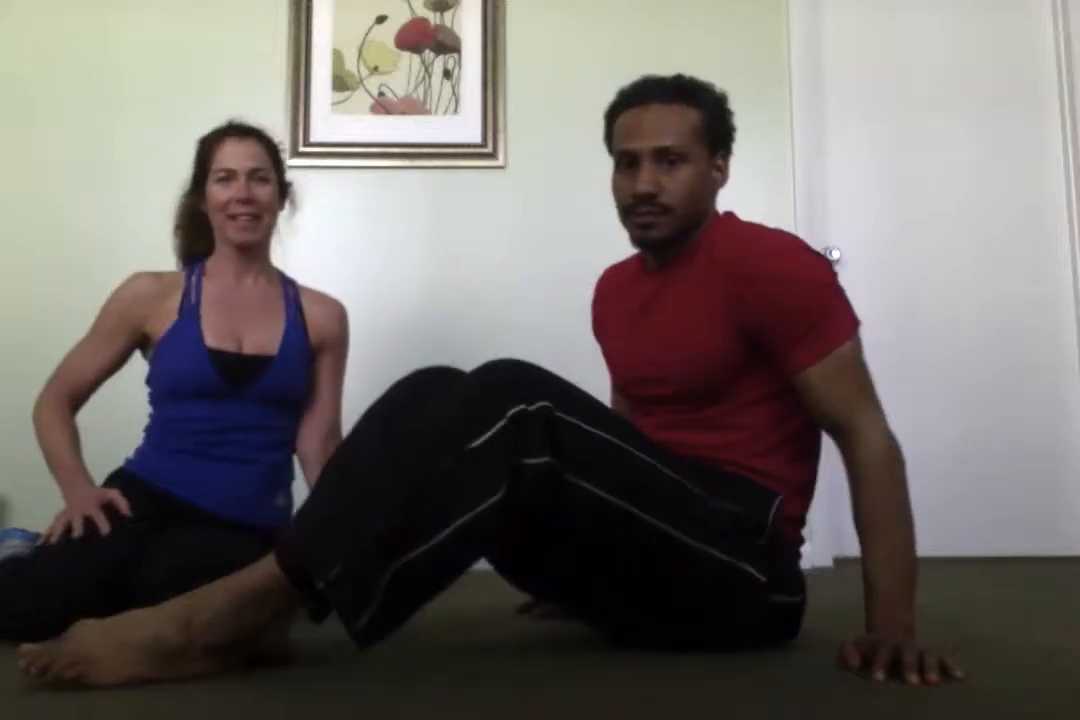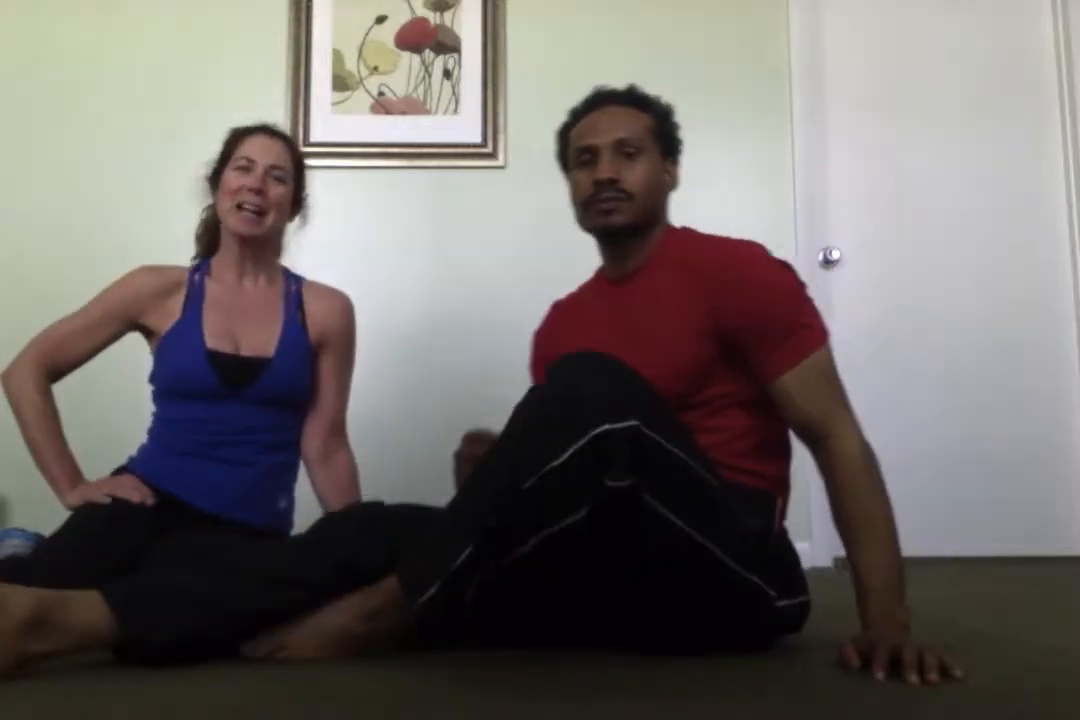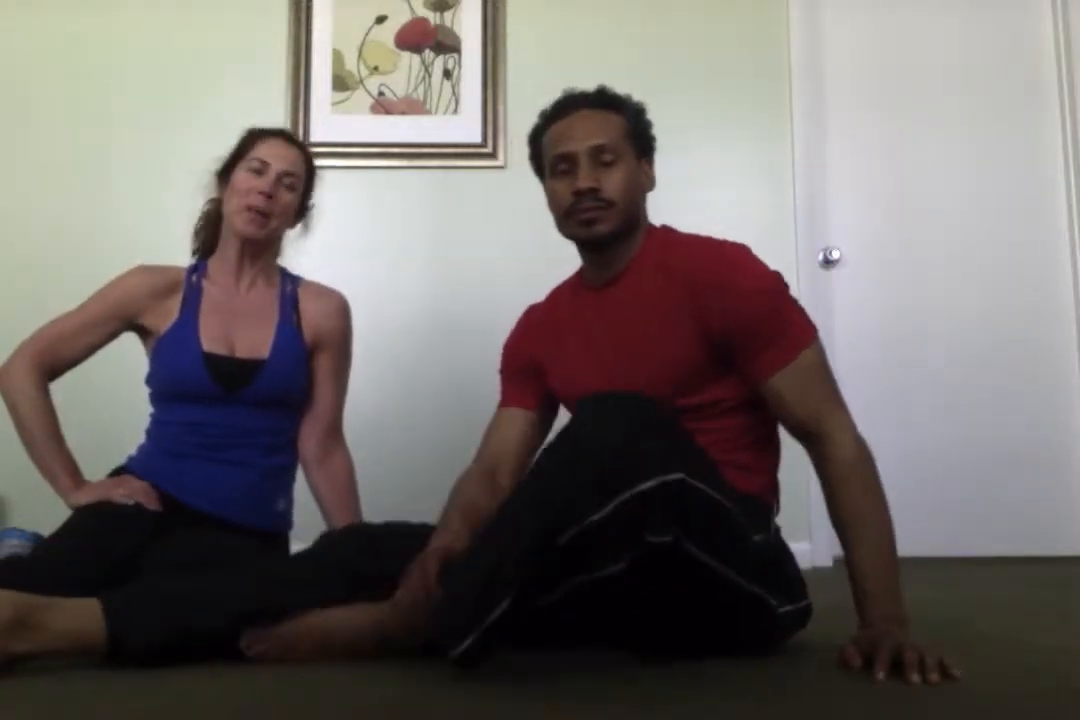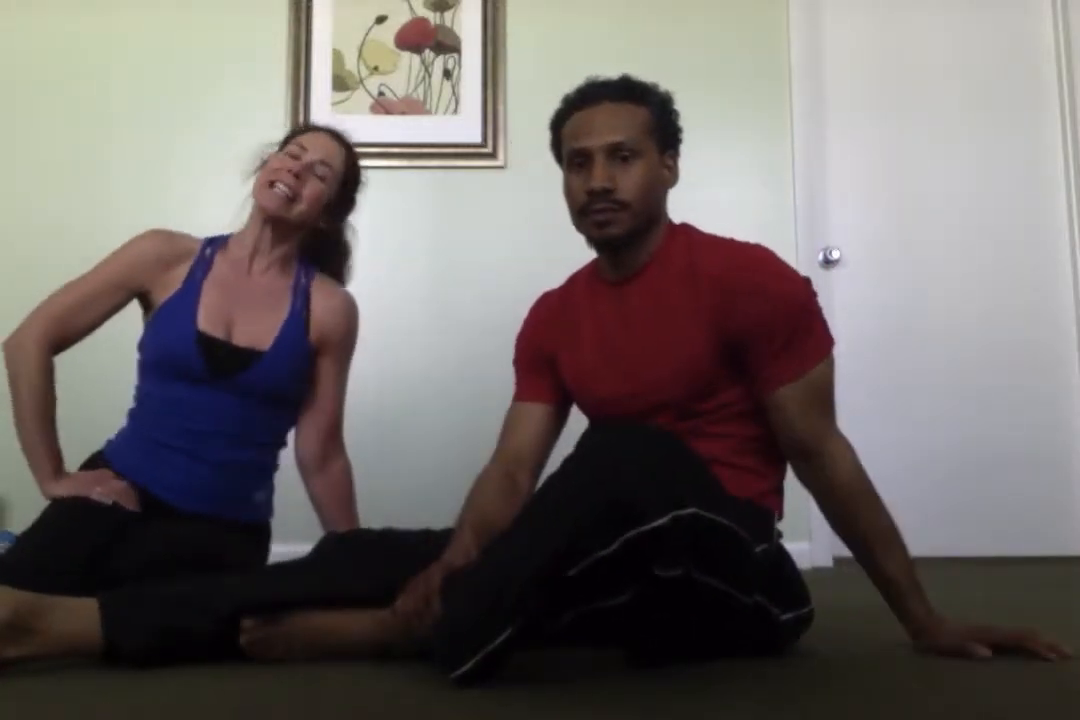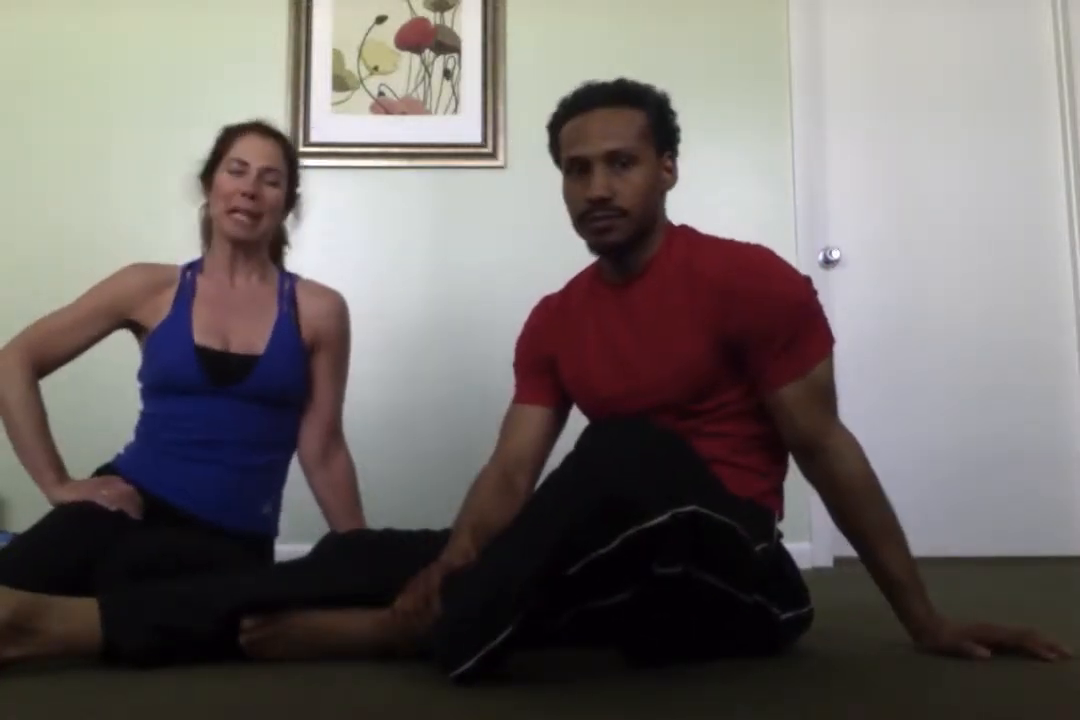
dt=1s
person 1, frame 1
left shoulder: (771, 267)
right shoulder: (613, 291)
left elbow: (865, 435)
left wrist: (891, 622)
right wrist: (572, 566)
left hip: (735, 569)
right hip: (637, 565)
left knee: (515, 400)
right knee: (439, 398)
left ankle: (224, 614)
right ankle: (272, 604)
person 1, frame 2
left shoulder: (737, 274)
right shoulder: (562, 322)
left elbow: (839, 441)
right elbow: (578, 480)
left wrist: (886, 620)
right wrist: (501, 478)
left hip: (732, 572)
right hip: (614, 570)
left knee: (592, 390)
right knee: (374, 529)
left ankle: (386, 611)
person 1, frame 3
left shoulder: (720, 275)
right shoulder: (540, 329)
left elbow: (834, 438)
right elbow: (493, 477)
left wrist: (884, 622)
right wrist: (440, 554)
left hip: (733, 574)
right hip: (612, 576)
left knee: (620, 427)
right knee: (373, 548)
left ankle: (404, 627)
person 1, frame 4
left shoulder: (748, 280)
right shoulder: (553, 319)
left elbow: (820, 453)
right elbow: (511, 474)
left wrist: (924, 623)
right wrist: (452, 564)
left hip: (735, 572)
right hip: (617, 570)
left knee: (630, 451)
right knee: (375, 553)
left ankle: (411, 635)
person 1, frame 5
left shoulder: (749, 281)
right shoulder: (554, 322)
left elbow: (826, 450)
right elbow: (509, 476)
left wrist: (925, 621)
right wrist: (450, 567)
left hip: (734, 570)
right hip: (619, 570)
left knee: (630, 445)
right knee: (374, 553)
left ankle: (415, 636)
person 2, frame 1
left shoulder: (320, 316)
right shoulder: (151, 296)
left elbow: (319, 446)
right elbow: (55, 402)
right wrist: (78, 490)
left hip: (246, 528)
right hip: (146, 500)
person 2, frame 2
left shoulder: (325, 310)
right shoulder: (159, 291)
left elbow: (325, 447)
right wrist: (72, 486)
left hip: (249, 530)
right hip: (150, 499)
person 2, frame 3
left shoulder: (321, 310)
right shoulder: (157, 290)
left elbow: (322, 449)
right wrist: (74, 488)
left hip: (248, 533)
right hip: (148, 504)
person 2, frame 4
left shoulder: (329, 308)
right shoulder: (166, 258)
left elbow: (321, 454)
right wrist: (53, 478)
left hip: (228, 528)
right hip: (123, 493)
person 2, frame 5
left shoulder: (319, 310)
right shoulder: (151, 288)
left elbow: (323, 451)
right wrist: (58, 484)
left hip: (232, 536)
right hip: (133, 501)
